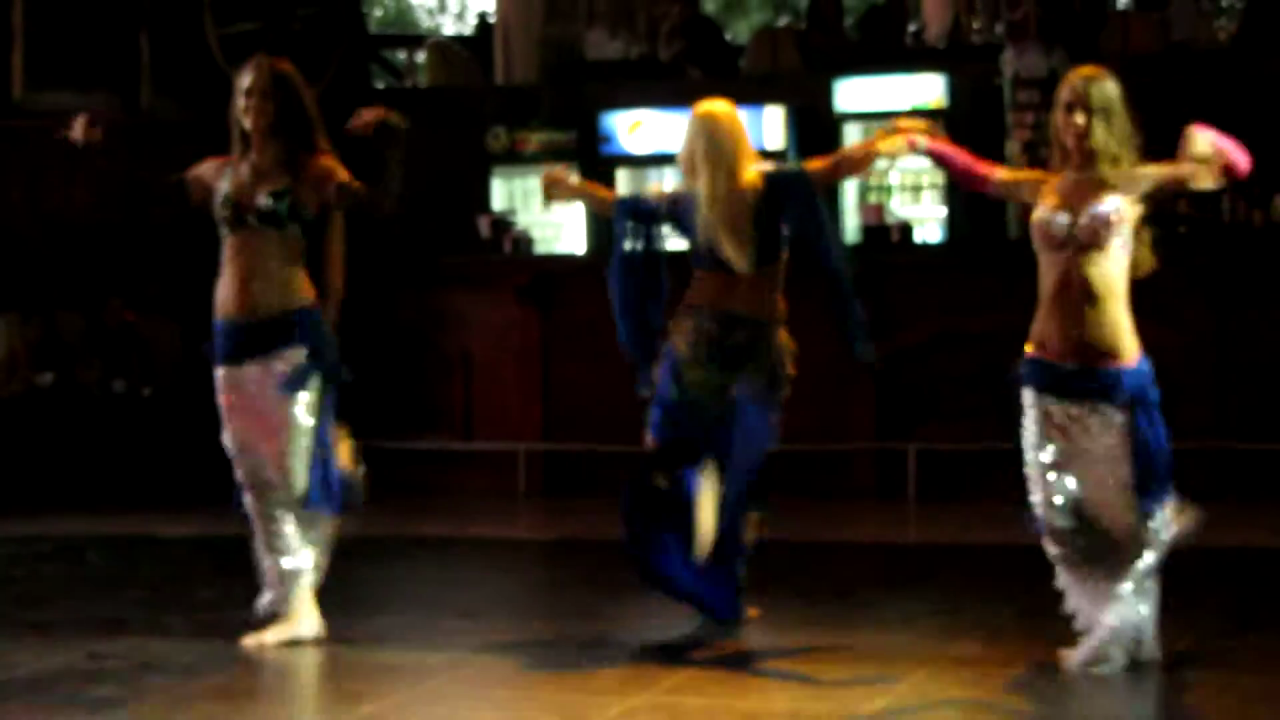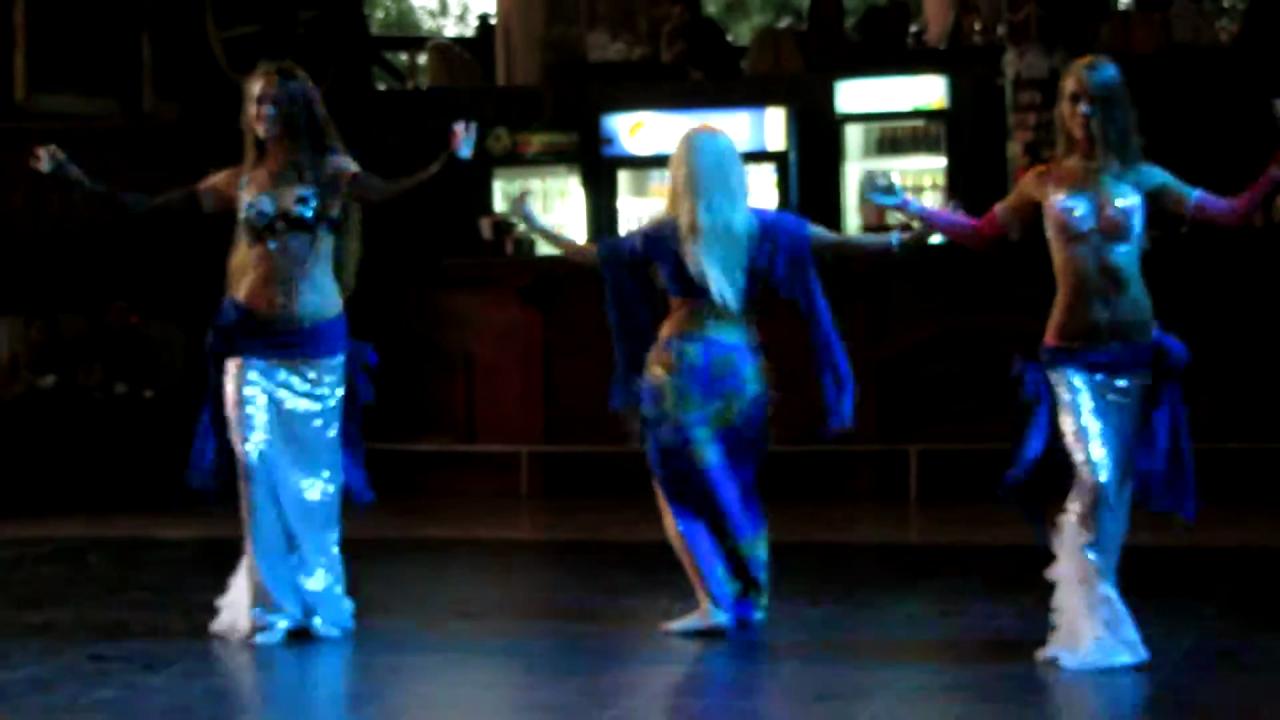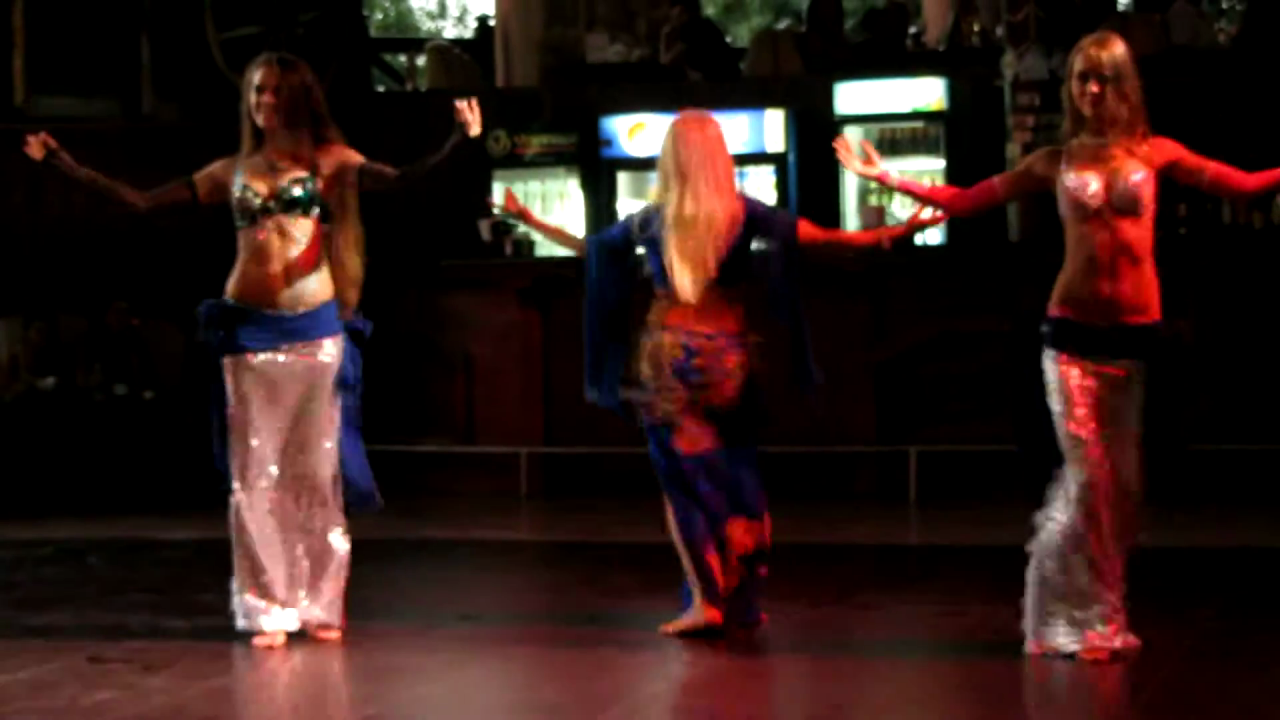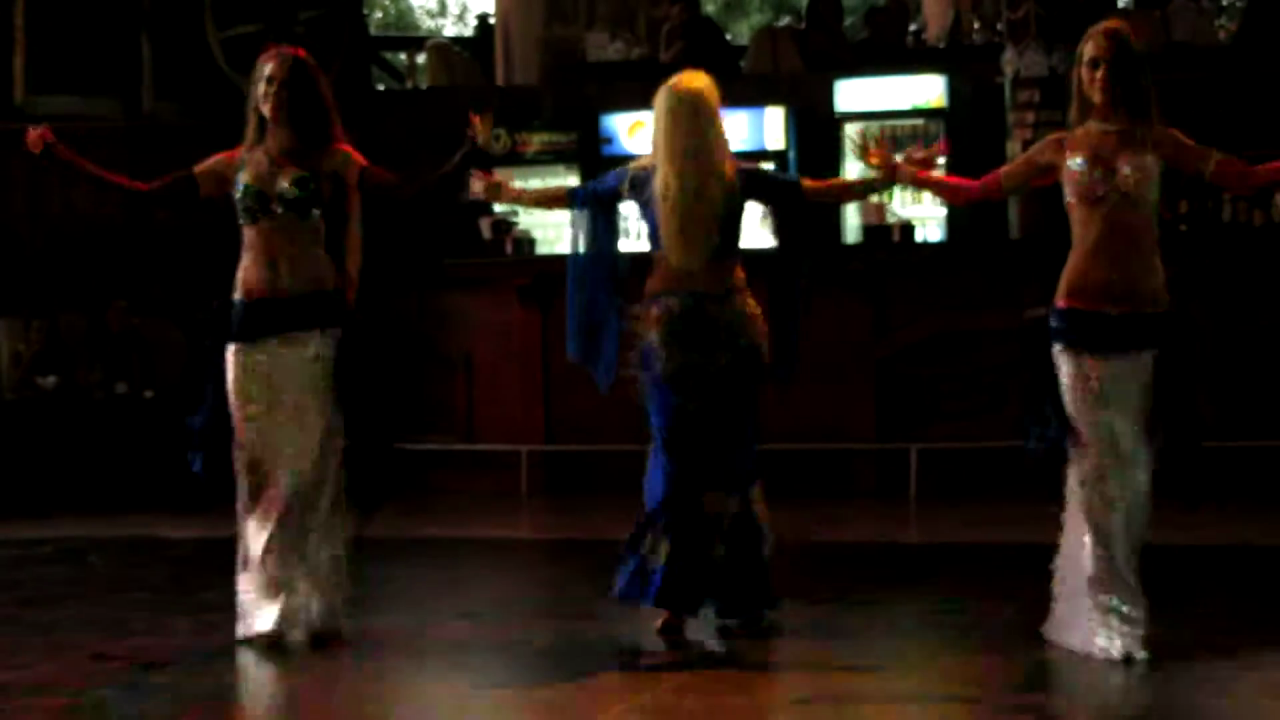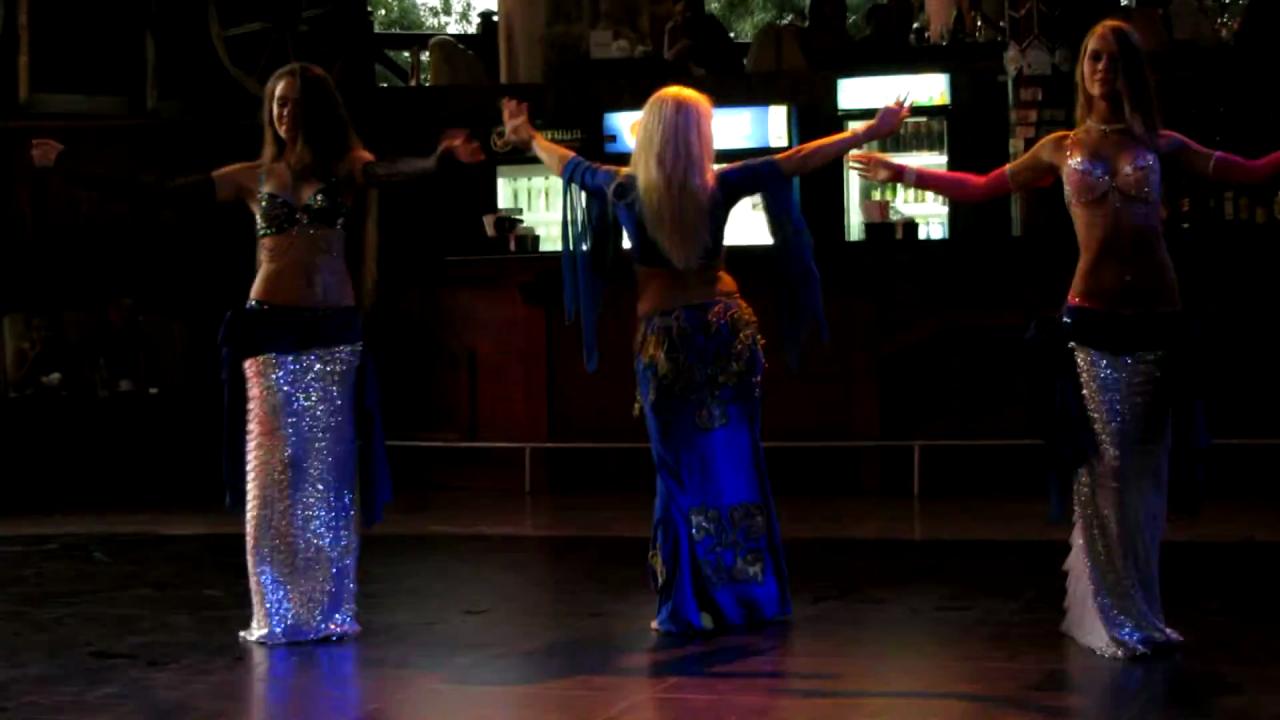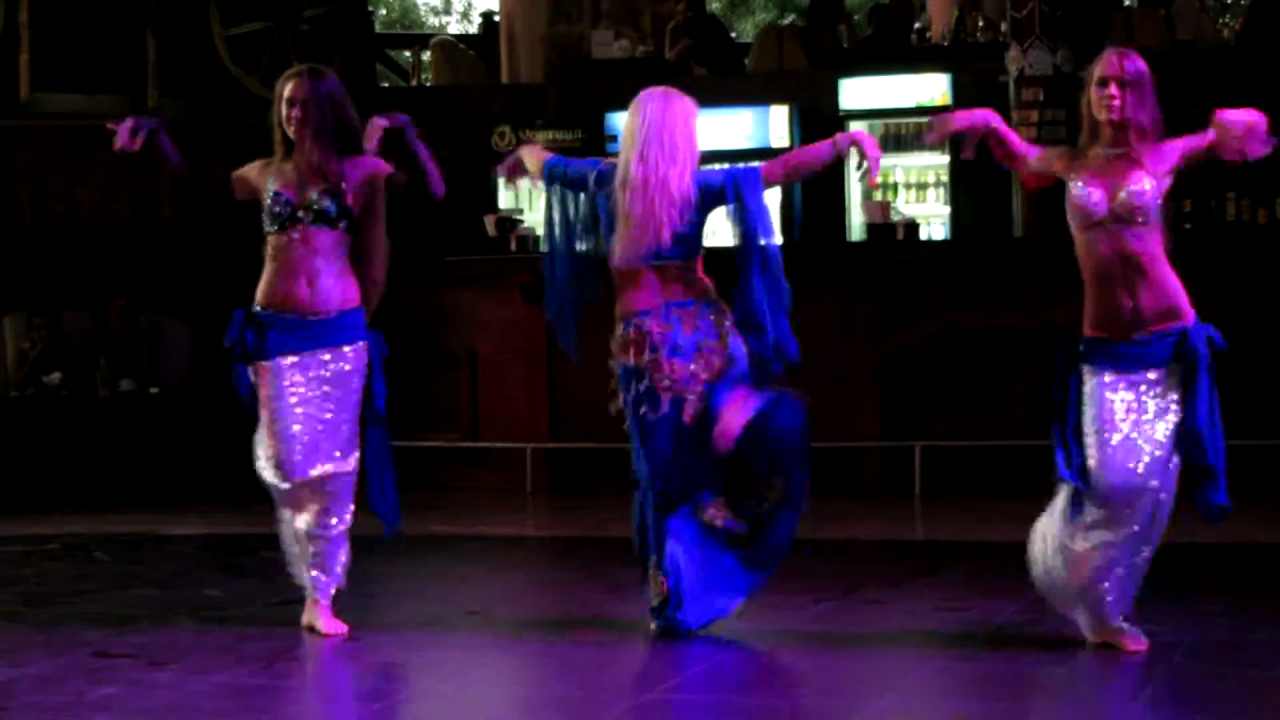
dt=0.4s
person 1, frame 1
left shoulder: (1135, 185)
right shoulder: (1041, 188)
left elbow: (1237, 167)
right elbow: (984, 175)
left wrist: (1208, 142)
right wrist: (926, 144)
left hip: (1115, 379)
right hip: (1047, 376)
left knee: (1116, 522)
right knee: (1057, 519)
right ankle: (1117, 628)
person 1, frame 2
left shoulder: (1141, 177)
right shoulder: (1041, 181)
left elbow: (1230, 215)
right elbow: (979, 232)
right wrist: (907, 205)
left hip: (1137, 352)
right hip: (1072, 356)
left knee: (1115, 493)
right knee: (1094, 484)
left ankle: (1086, 609)
right ankle: (1095, 629)
person 1, frame 3
left shoulder: (1154, 152)
right shoulder: (1053, 161)
right elbow: (963, 201)
right wrist: (884, 176)
left hip: (1137, 335)
right hip: (1073, 334)
left knee: (1123, 480)
right knee: (1086, 477)
left ankle: (1102, 614)
right ankle: (1075, 619)
person 1, frame 4
left shoulder: (1159, 143)
right shoulder: (1059, 148)
right elbow: (975, 191)
right wrist: (902, 172)
left hip: (1145, 320)
right hip: (1081, 319)
left knee: (1133, 466)
right knee: (1097, 465)
left ankle: (1117, 608)
right ankle: (1105, 618)
person 1, frame 5
left shoulder: (1158, 142)
right shoulder: (1061, 147)
right elbow: (980, 188)
right wrist: (902, 172)
left hip: (1155, 318)
right hip: (1092, 320)
left knee: (1143, 467)
right knee: (1107, 467)
left ankle: (1136, 611)
right ankle: (1111, 617)
person 1, frame 6
left shoulder: (1161, 157)
right shoulder: (1070, 163)
left elbow: (1254, 140)
right elbow: (1020, 154)
left wrist: (1238, 122)
right wrist: (975, 121)
left hip: (1167, 338)
right hip: (1104, 344)
left knee: (1153, 477)
right knee: (1116, 476)
left ankle: (1105, 605)
person 2, frame 1
left shoulder: (314, 169)
right shoulder: (219, 173)
right wrist: (94, 149)
left hip: (293, 331)
right hip: (232, 336)
left knee: (285, 466)
right knee: (256, 474)
left ankle: (296, 604)
right ankle: (293, 604)
person 2, frame 2
left shoulder: (330, 170)
right shoulder: (235, 182)
left elbow: (388, 192)
right elbow: (149, 209)
left wrist: (449, 161)
right wrist: (74, 175)
left hip: (320, 338)
right hip: (254, 339)
left knee: (315, 474)
right knee: (260, 466)
left ankle: (317, 601)
right ankle: (273, 604)
person 2, frame 3
left shoulder: (330, 160)
right shoulder: (232, 170)
left elbow: (404, 181)
right elbow: (144, 201)
left wrist: (462, 142)
right wrist: (63, 162)
left hip: (314, 326)
right hip: (247, 328)
left knee: (315, 466)
right knee: (257, 469)
left ankle: (321, 605)
right ankle: (270, 607)
person 2, frame 4
left shoulder: (332, 159)
right shoulder: (233, 164)
left elbow: (406, 188)
right elbow: (147, 193)
right wrist: (61, 154)
left hip: (313, 318)
right hip: (252, 321)
left knee: (309, 457)
right knee: (258, 462)
left ankle: (313, 606)
right ankle: (266, 605)
person 2, frame 5
left shoulder: (349, 167)
right shoulder: (254, 176)
left elbow: (398, 170)
right elbow: (165, 192)
left wrist: (445, 155)
right wrist: (73, 168)
left hip: (336, 328)
right hip: (272, 327)
left knee: (329, 470)
right knee: (276, 467)
left ankle: (324, 604)
right ankle: (274, 608)
person 2, frame 6
left shoulder: (356, 169)
right shoulder: (263, 173)
right wrist: (154, 135)
left hip: (340, 329)
right hip: (276, 329)
left knee: (334, 462)
right knee: (294, 461)
left ankle: (318, 598)
person 3, frame 1
left shoulder: (683, 201)
right shoulder: (770, 188)
left elbow: (613, 205)
right elbow: (842, 165)
left wrist: (566, 185)
left hip: (699, 335)
right hip: (757, 344)
left knee: (677, 452)
right knee: (741, 466)
left ankle: (699, 493)
right ankle: (722, 600)
person 3, frame 2
left shoulder: (663, 231)
right shoulder: (758, 225)
left elbow: (589, 255)
right elbow: (839, 242)
left wrist: (532, 224)
right wrist: (904, 238)
left hip: (679, 363)
right hip: (738, 364)
left knee: (679, 488)
right knee: (736, 486)
left ankle: (714, 604)
right ankle: (746, 597)
person 3, frame 3
left shoulder: (650, 219)
right shoulder: (743, 212)
left elbow: (585, 247)
right elbow: (825, 240)
left wrist: (529, 220)
right wrist: (901, 230)
left hip: (668, 355)
right hip: (729, 355)
left knee: (683, 481)
right knee: (737, 478)
left ankle: (706, 600)
right ankle: (740, 599)
person 3, frame 4
left shoulder: (642, 177)
right shoulder: (734, 176)
left elbow: (567, 196)
right elbow: (820, 195)
left wrist: (500, 192)
left hip: (665, 323)
right hip: (728, 321)
left knee: (676, 456)
right knee: (731, 457)
left ankle: (676, 598)
right ankle: (739, 599)
person 3, frame 5
left shoulder: (623, 189)
right shoulder: (716, 184)
left elbow: (564, 162)
right elbow: (795, 161)
left wrist: (528, 137)
right wrist: (870, 132)
left hip: (662, 336)
right hip: (723, 327)
left knee: (679, 471)
right knee: (730, 461)
left ankle: (681, 605)
right ankle: (739, 595)
person 3, frame 6
left shoulder: (604, 179)
right shoulder: (698, 185)
left elbow: (542, 163)
right elbow: (784, 168)
left wrist: (522, 157)
right wrist: (845, 144)
left hip: (638, 336)
right hip: (701, 326)
left knee: (661, 468)
left ankle: (674, 604)
right ankle: (737, 420)
